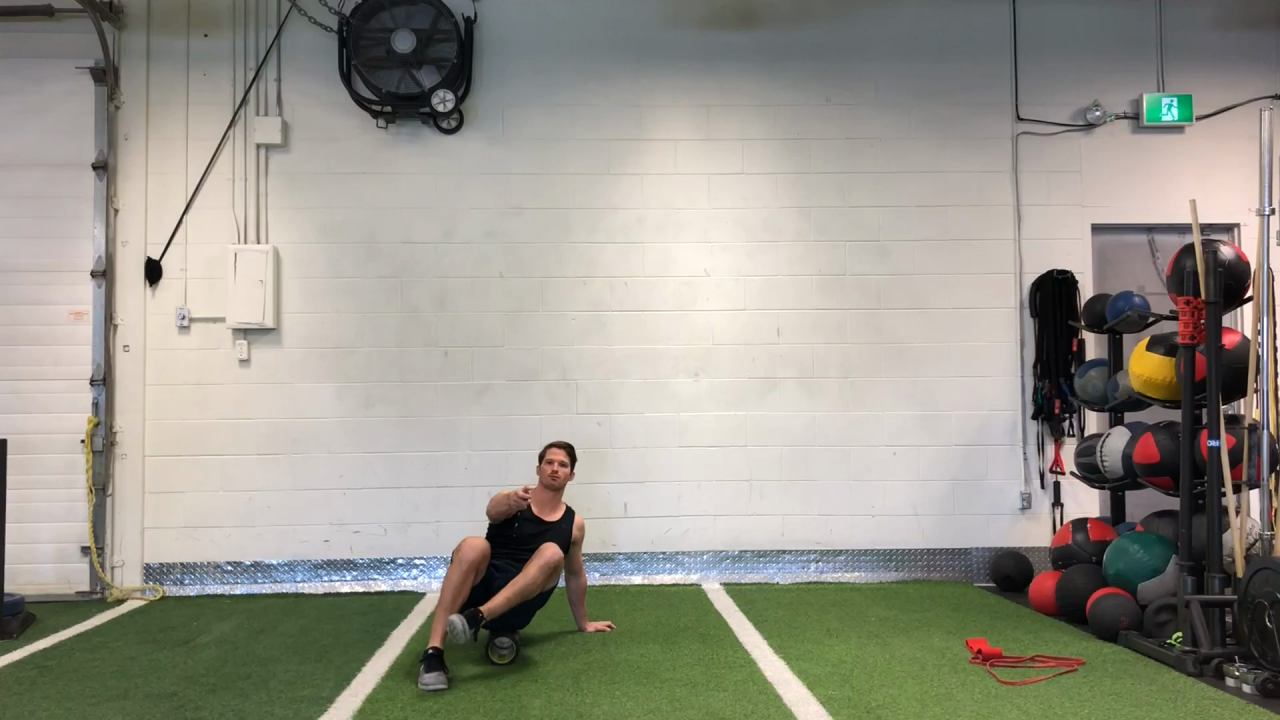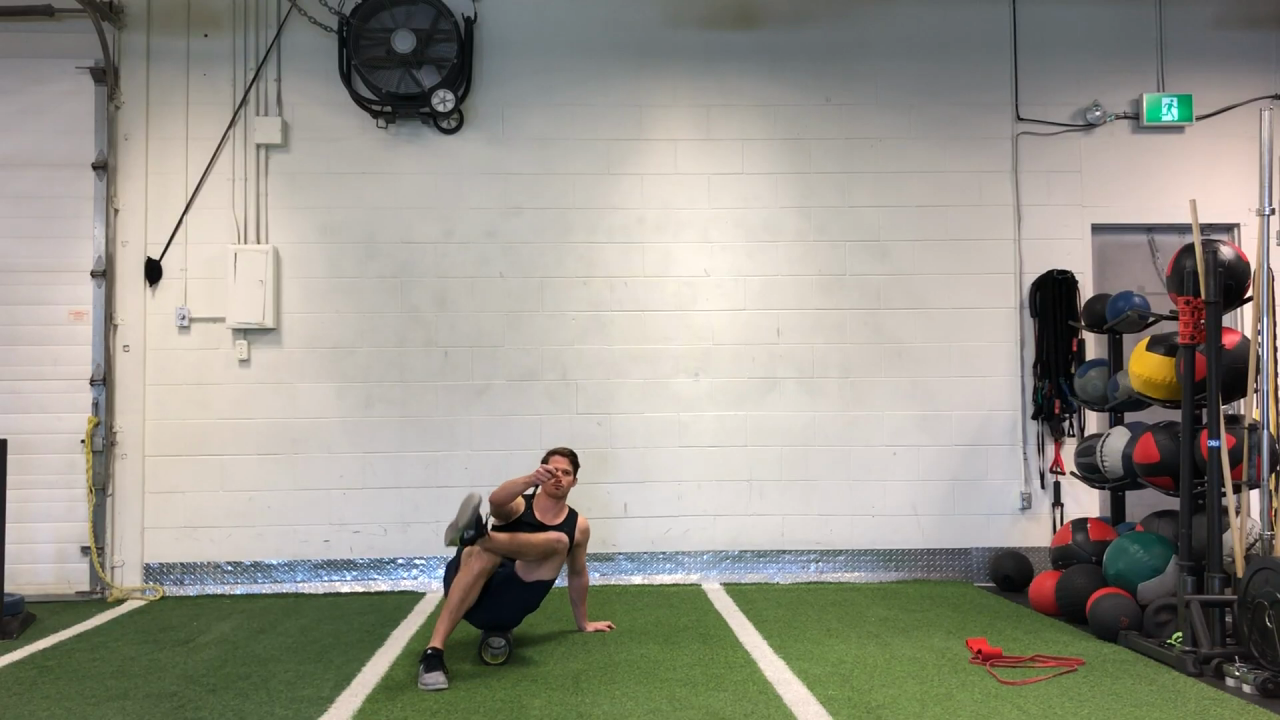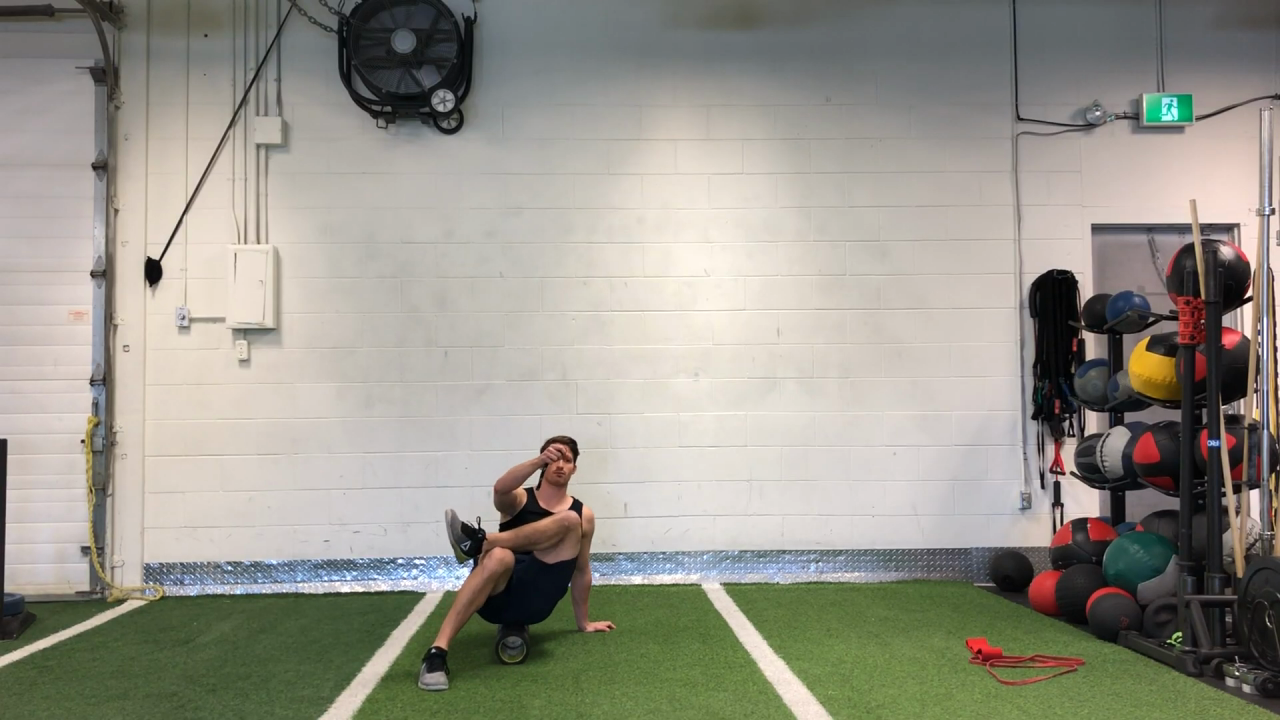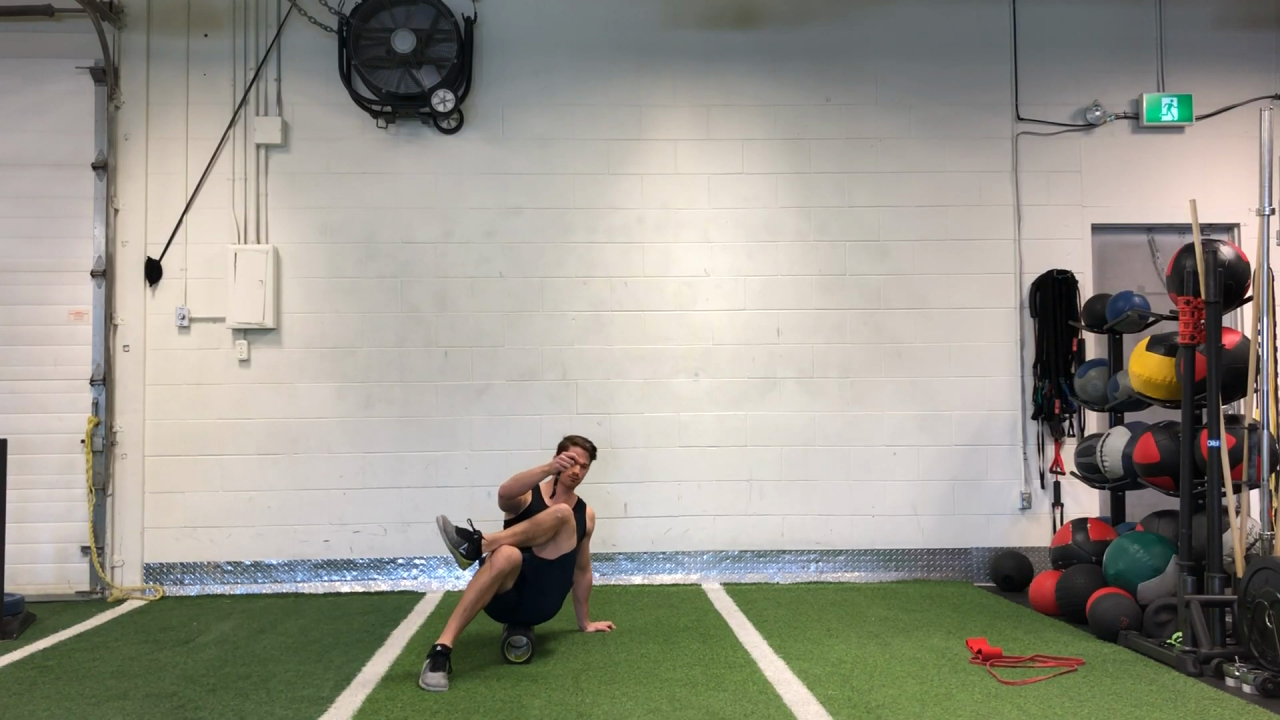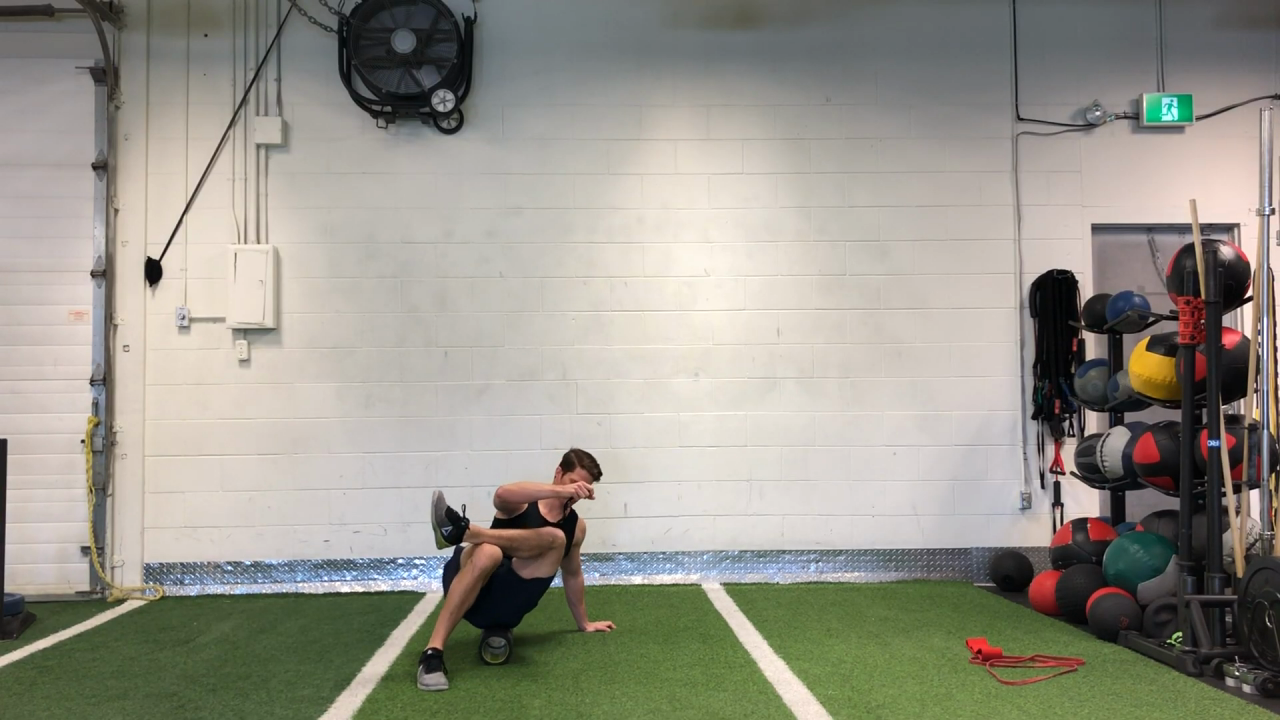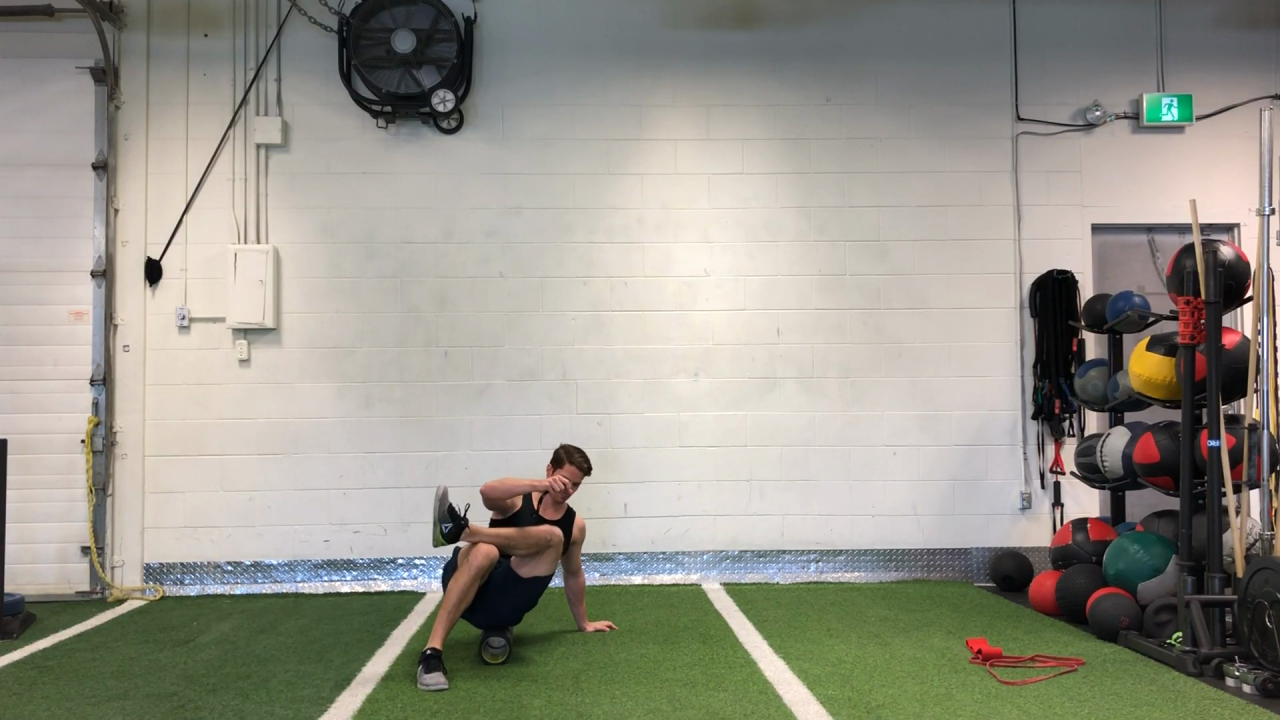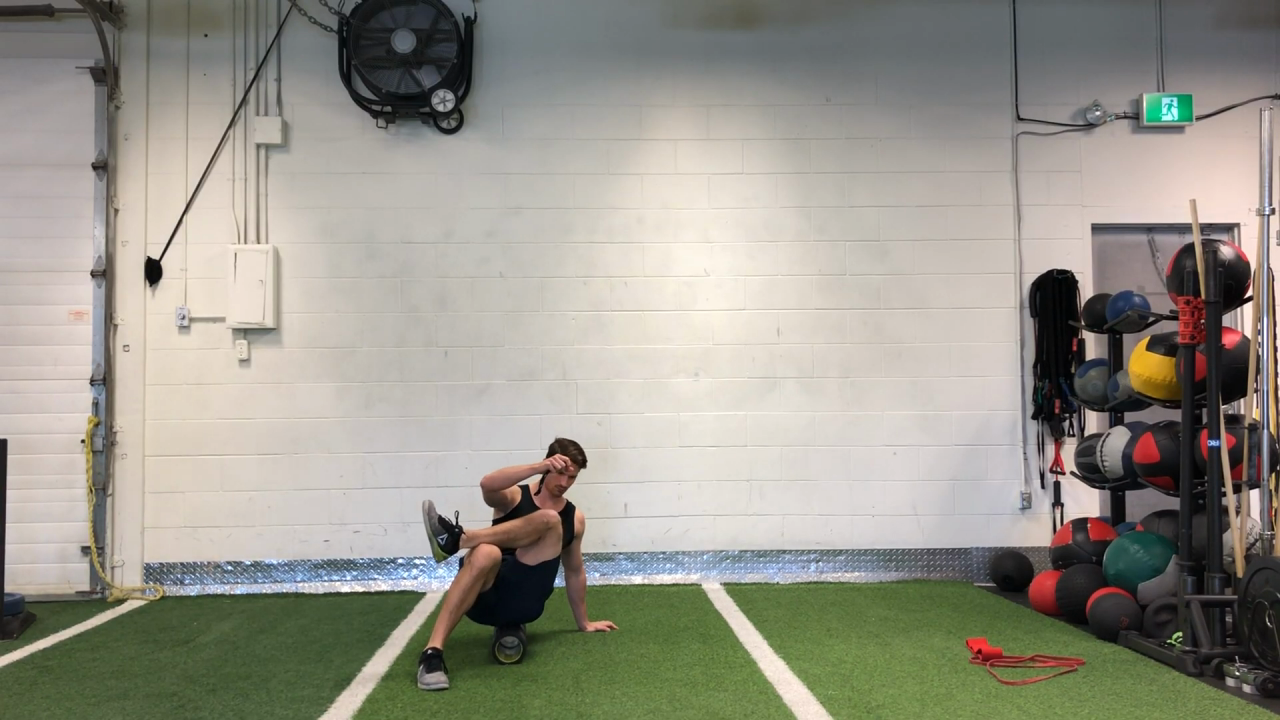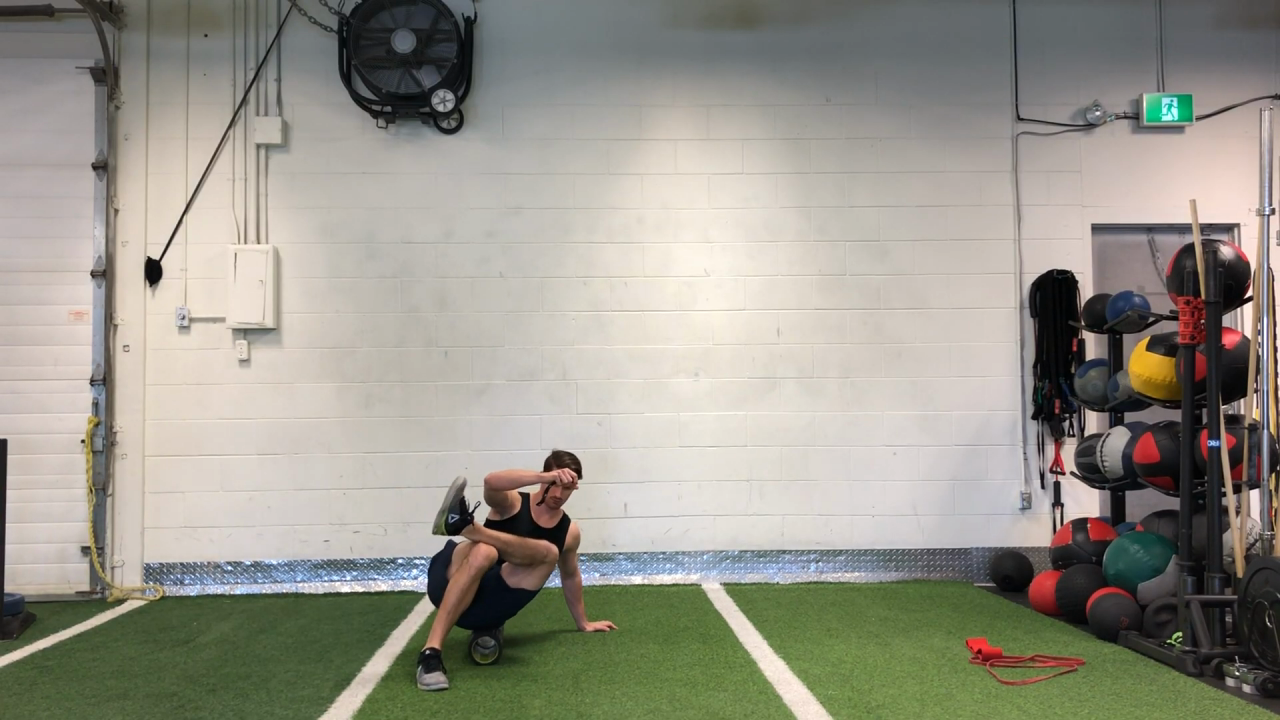
dt=0.4s
person 1, frame 1
left shoulder: (574, 523)
right shoulder: (509, 499)
left elbow: (575, 575)
right elbow: (492, 512)
left wrist: (583, 622)
right wrist: (511, 502)
left hip: (515, 607)
right hip: (480, 588)
left knee: (552, 553)
right knee: (473, 546)
left ankle: (478, 618)
right ankle: (434, 652)
person 1, frame 2
left shoulder: (578, 526)
right shoulder: (517, 506)
left elbow: (578, 575)
right elbow: (495, 500)
left wrist: (583, 622)
right wrist: (531, 480)
left hip: (505, 609)
right hip: (473, 591)
left knee: (559, 541)
right knee: (486, 551)
right ankle: (433, 652)
person 1, frame 3
left shoulder: (583, 516)
right shoulder: (519, 499)
left elbow: (581, 571)
right elbow: (500, 488)
left wrist: (584, 622)
right wrist: (539, 461)
left hip: (533, 602)
right hip: (497, 595)
left knee: (570, 521)
right knee: (499, 557)
right ankle: (437, 652)
person 1, frame 4
left shoulder: (585, 514)
right shoulder: (525, 498)
left elbow: (582, 570)
right elbow: (505, 493)
left wrist: (585, 622)
right wrist: (551, 467)
left hip: (541, 603)
right hip: (505, 596)
left knee: (562, 514)
right knee: (507, 554)
right ankle: (442, 650)
person 1, frame 5
left shoulder: (576, 526)
right shoulder: (522, 502)
left elbow: (573, 575)
right elbow: (502, 494)
left wrist: (584, 622)
right wrist: (561, 491)
left hip: (505, 607)
right hip: (471, 584)
left knee: (556, 538)
right knee: (488, 552)
right ankle: (433, 653)
person 1, frame 6
left shoulder: (575, 526)
right shoulder: (516, 500)
left elbow: (574, 575)
right elbow: (487, 491)
left wrist: (583, 623)
right wrist: (539, 485)
left hip: (502, 610)
right hip: (470, 588)
left knee: (553, 536)
right knee: (484, 552)
right ankle: (432, 653)
person 1, frame 7
left shoulder: (574, 518)
right shoulder: (514, 497)
left elbow: (575, 572)
right elbow: (487, 485)
left wrist: (584, 622)
right wrist: (540, 468)
left hip: (523, 604)
right hip: (484, 594)
left knee: (550, 520)
right knee: (486, 553)
right ankle: (433, 652)
person 1, frame 8
left shoulder: (569, 532)
right shoulder: (512, 503)
left elbow: (570, 577)
right elbow: (491, 482)
left wrist: (583, 622)
right wrist: (546, 478)
left hip: (484, 611)
right hip: (451, 583)
left knee: (549, 552)
right knee: (483, 552)
right ankle: (430, 652)
